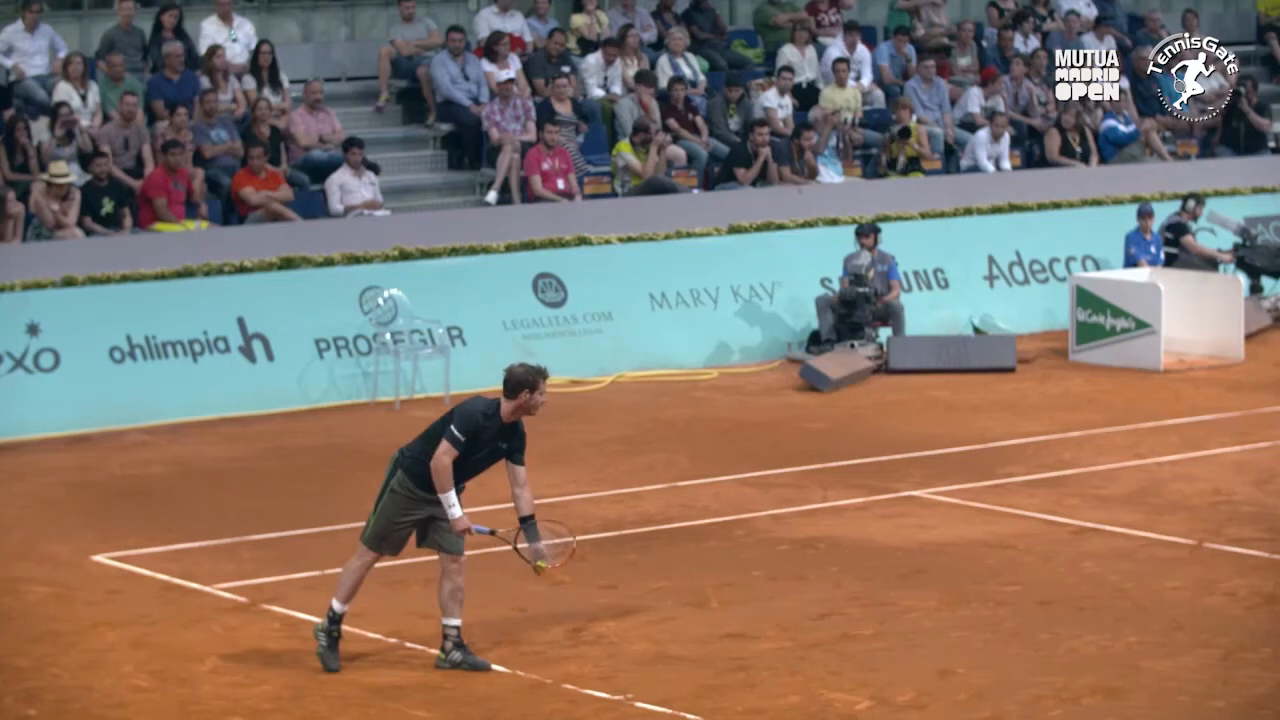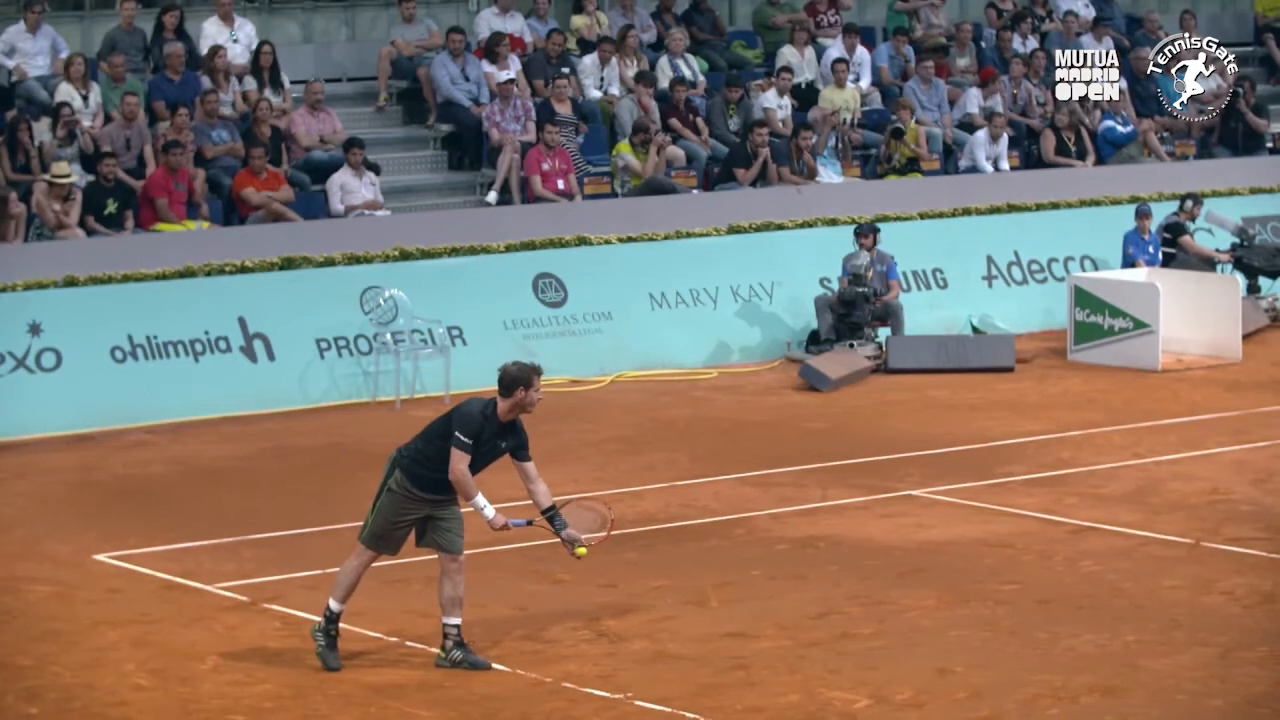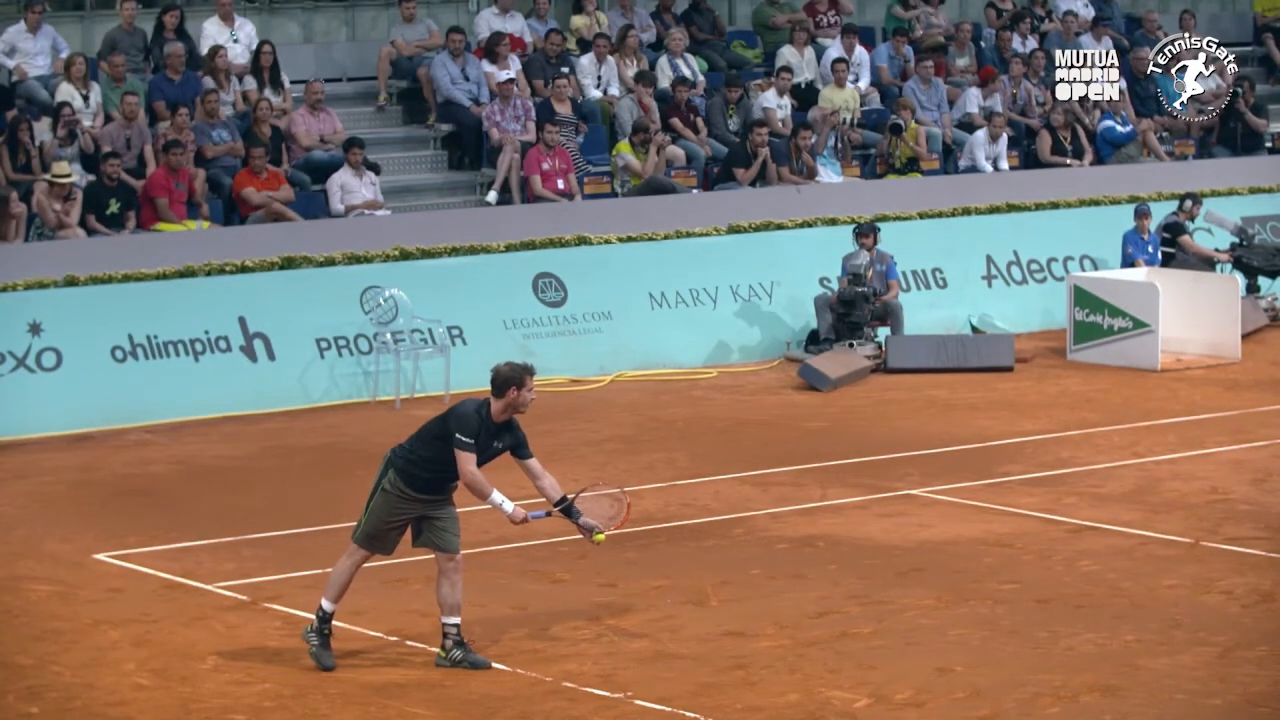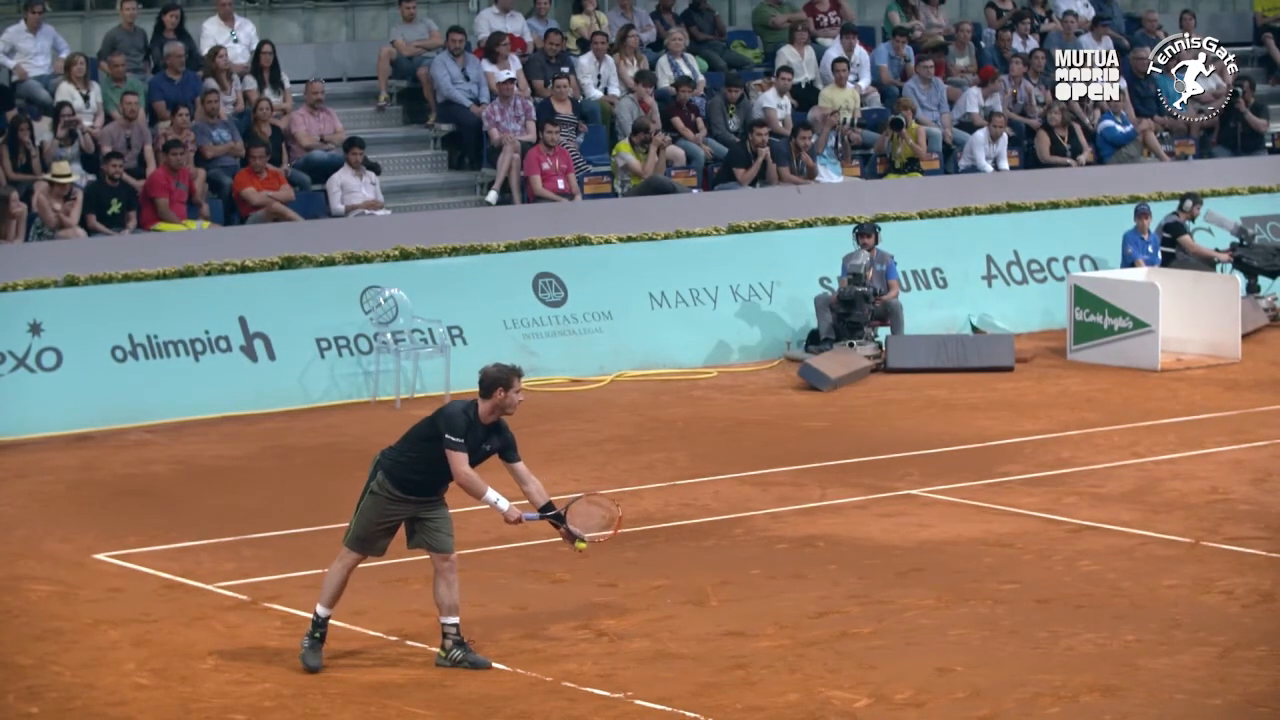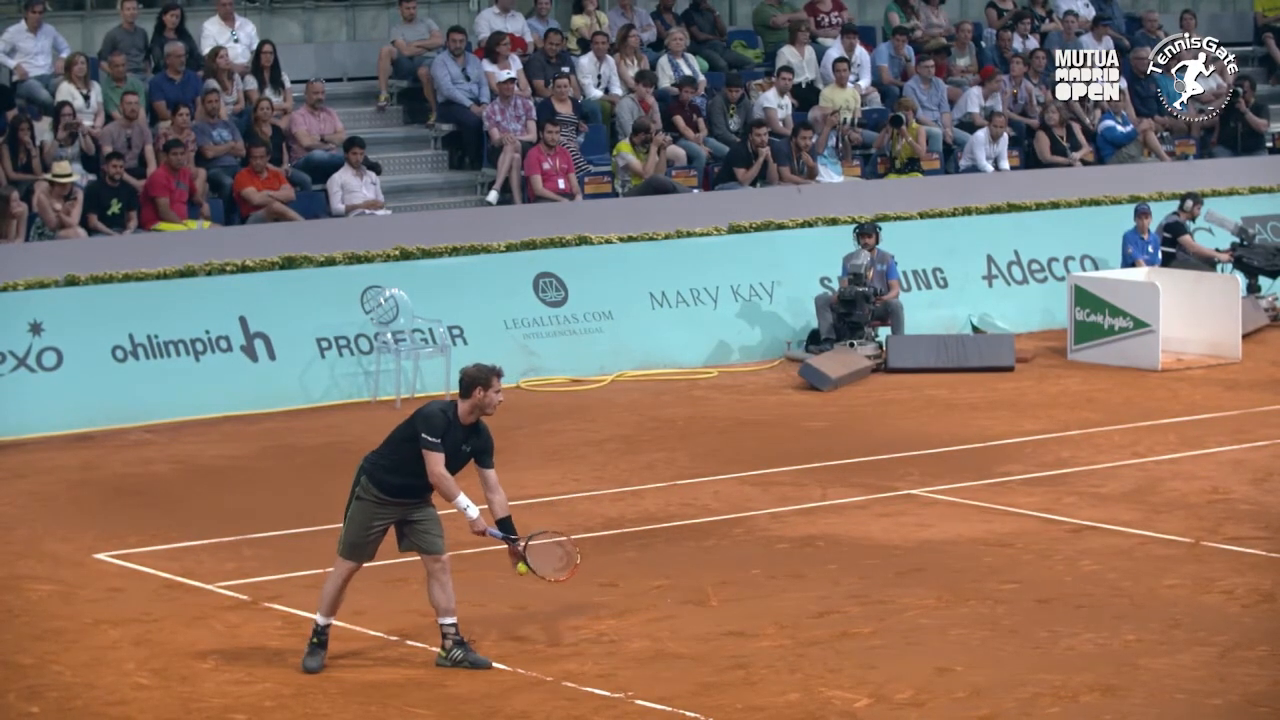
dt=0.7s
person 1, frame 1
left shoulder: (515, 433)
right shoulder: (474, 413)
left elbow: (520, 488)
right elbow: (439, 462)
left wrist: (533, 538)
right wrist: (456, 514)
left hip: (445, 492)
right hip: (409, 483)
left knee: (454, 562)
right knee: (369, 554)
left ankle: (451, 646)
right ankle: (329, 629)
person 1, frame 2
left shoulder: (514, 432)
right shoulder: (472, 414)
left elbow: (534, 483)
right elbow: (457, 472)
left wrist: (560, 526)
right wrist: (489, 513)
left hip: (443, 495)
right hip: (406, 483)
left knee: (454, 561)
right knee: (366, 553)
left ankle: (451, 645)
right ankle: (327, 627)
person 1, frame 3
left shoulder: (510, 431)
right shoulder: (467, 415)
left elbow: (541, 478)
right elbow: (468, 475)
left wrist: (576, 516)
right wrist: (508, 508)
left hip: (438, 494)
right hip: (400, 483)
left knee: (451, 561)
right knee: (359, 553)
left ankle: (451, 644)
right ankle: (320, 628)
person 1, frame 4
left shoulder: (500, 433)
right shoulder: (456, 416)
left elbow: (528, 482)
right elbow: (462, 474)
left wrist: (559, 522)
right wrist: (503, 506)
left hip: (429, 496)
right hip: (389, 486)
left knee: (447, 561)
right knee: (350, 557)
left ankle: (451, 644)
right ankle: (315, 634)
person 1, frame 5
left shoulder: (480, 436)
right shoulder: (434, 415)
left elbow: (493, 490)
right elbow: (437, 475)
left wrist: (511, 537)
right wrist: (471, 513)
left hip: (416, 498)
right hip: (375, 491)
left knee: (439, 562)
right knee: (347, 566)
left ankle: (451, 645)
right ankle: (318, 639)
